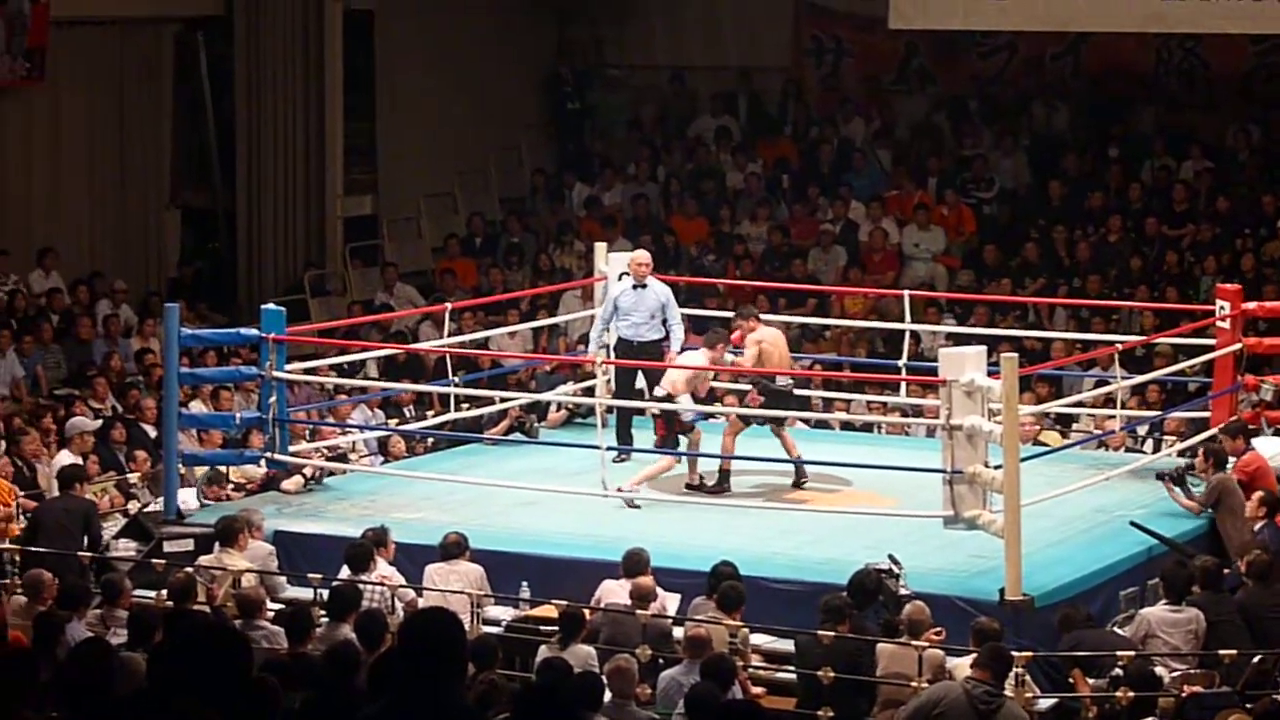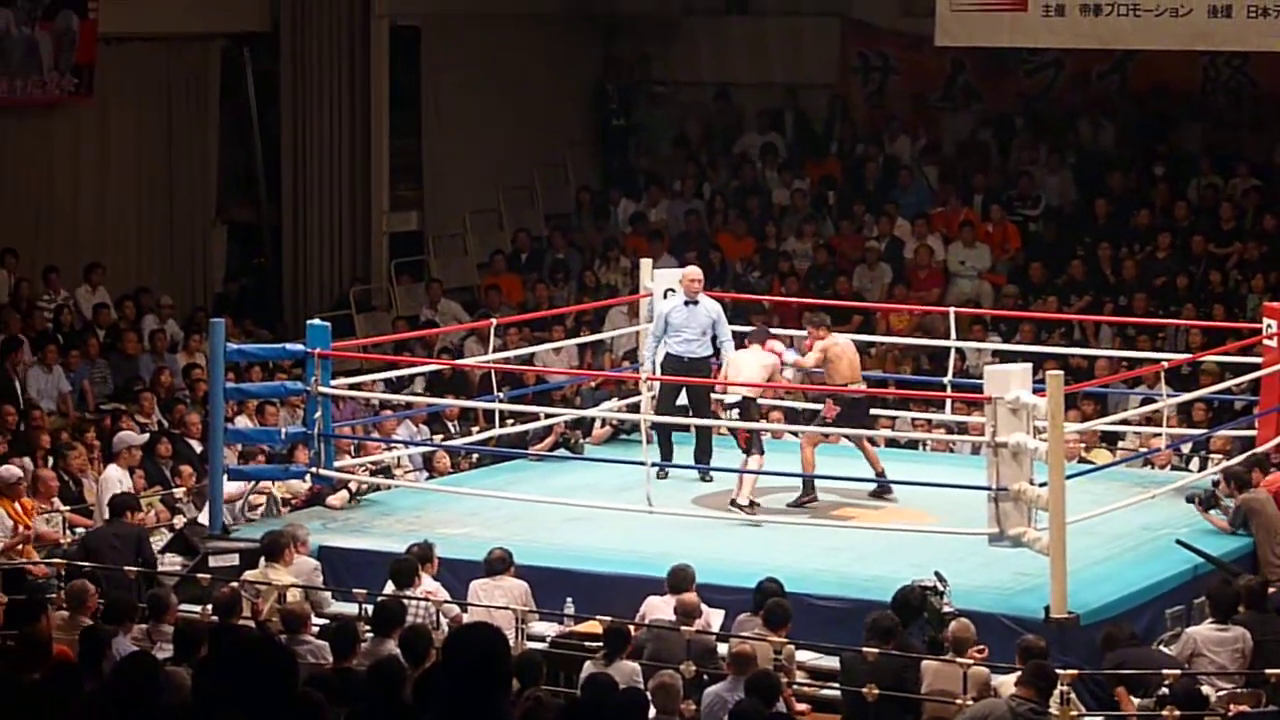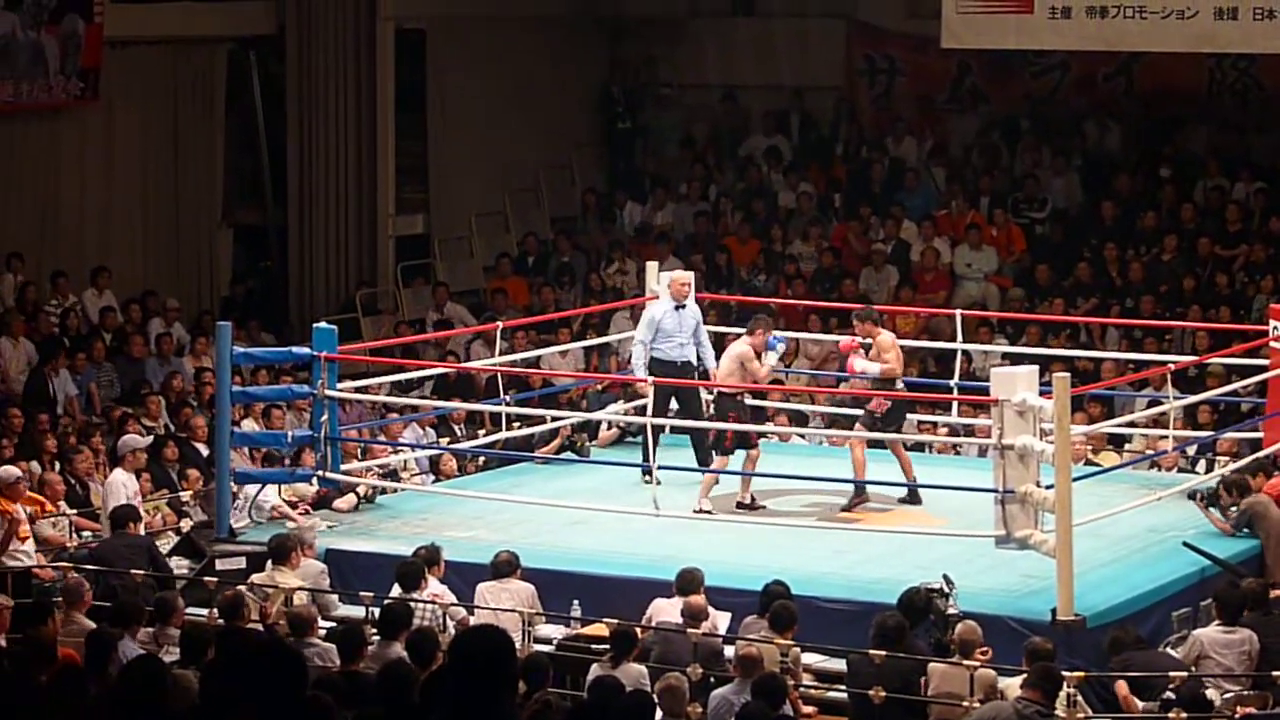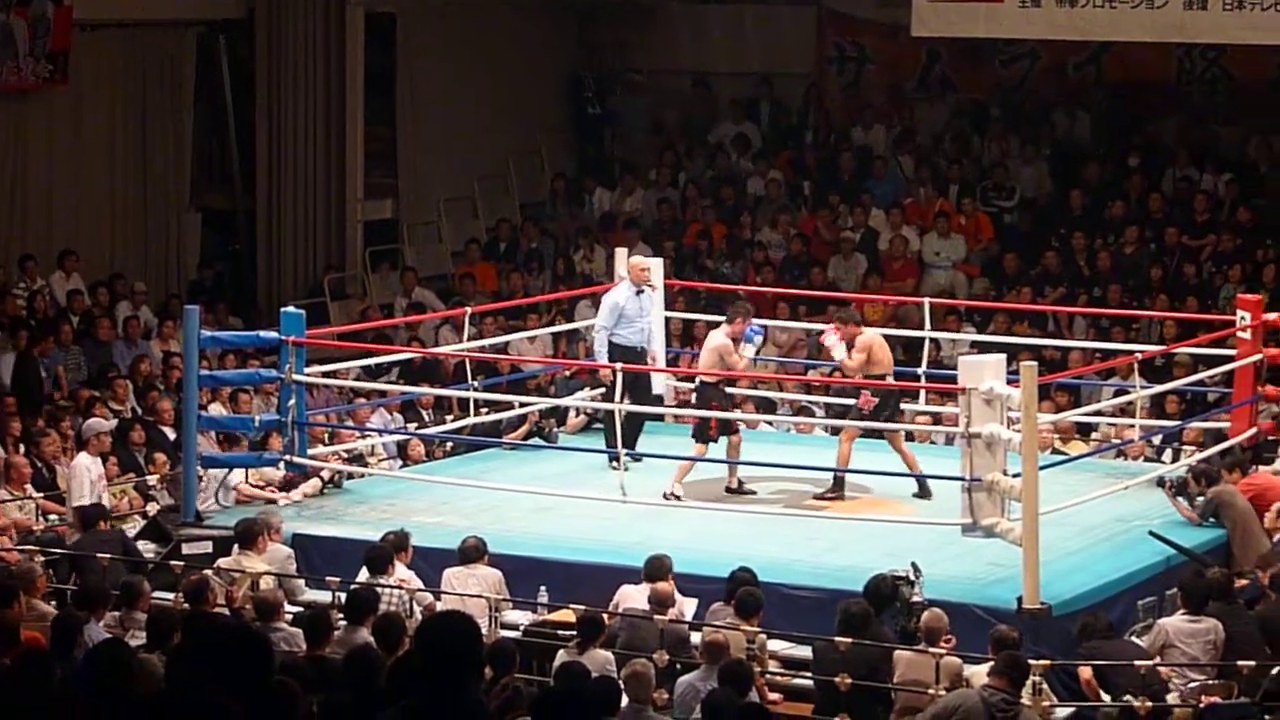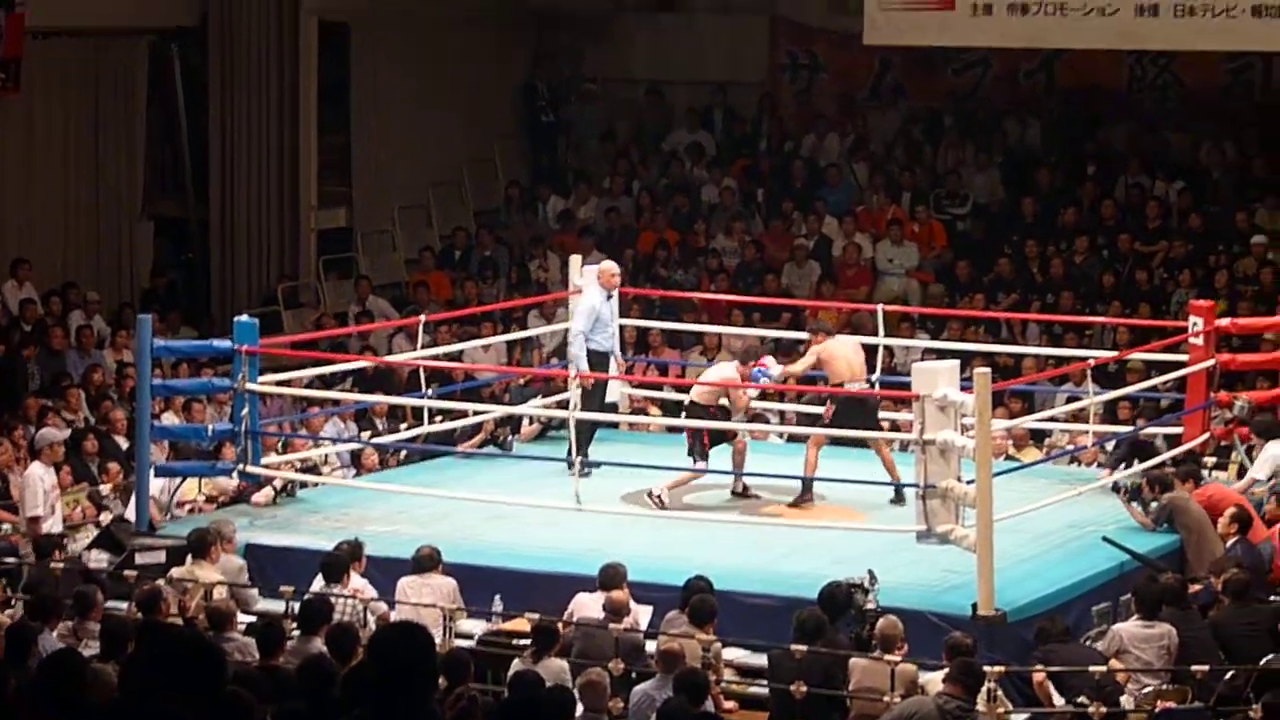
dt=0.5s
person 1, frame 1
left shoulder: (663, 291)
right shoulder: (617, 291)
left elbow: (675, 323)
right elbow: (602, 321)
left wrist: (674, 349)
right wrist: (593, 348)
left hip: (652, 348)
right hip: (625, 347)
right knee: (623, 397)
right ankle: (624, 448)
person 1, frame 2
left shoulder: (713, 308)
right shoulder: (668, 307)
left elbow: (725, 340)
right elbow: (654, 337)
right wrist: (647, 366)
left hip: (700, 365)
right hip: (672, 363)
left knee: (703, 416)
right knee: (663, 412)
left ankle: (703, 466)
right ankle: (665, 461)
person 1, frame 3
left shoulder: (694, 310)
right shoulder: (655, 311)
left elbow: (702, 340)
right elbow: (640, 343)
left wrist: (711, 365)
right wrist: (641, 375)
left hip: (686, 369)
right hip: (661, 369)
left knee: (696, 418)
right knee: (655, 420)
left ankle: (706, 467)
right ankle: (648, 470)
person 1, frame 4
left shoulder: (647, 294)
right shoulder: (616, 297)
right elbow: (601, 330)
left wrist: (650, 348)
right wrist: (603, 363)
left hip: (640, 354)
right hip: (620, 354)
left knee: (644, 403)
left ankle: (627, 446)
right ankle: (615, 455)
person 1, frame 5
left shoulder: (609, 299)
right shoulder: (590, 301)
right elbow: (577, 335)
left wrist: (617, 355)
right wrist: (582, 368)
left hip: (602, 358)
right hip: (591, 359)
left knee: (591, 407)
right knee: (592, 408)
left ankle: (576, 455)
right ankle: (578, 458)
person 2, frame 1
left shoulder: (754, 337)
right shoulder: (778, 334)
left elbow: (747, 365)
right wrist: (742, 343)
left hip: (766, 390)
right hip: (785, 390)
left knee: (730, 432)
right knee: (780, 431)
left ankle: (723, 481)
right ankle: (800, 470)
person 2, frame 2
left shoulder: (824, 344)
right shoulder: (846, 343)
left elbow: (807, 364)
left wrist: (785, 354)
left hip: (841, 400)
right hip: (858, 398)
left knee: (807, 442)
right knee: (861, 442)
left ankle: (809, 491)
right ankle: (883, 485)
person 2, frame 3
left shoulder: (883, 339)
right shoulder: (883, 338)
left elbow: (894, 368)
right elbow: (875, 364)
left wrist: (862, 366)
right wrist: (855, 355)
left hip: (886, 396)
right hip: (895, 395)
left knee: (856, 442)
right knee: (895, 446)
left ankle: (860, 493)
right ankle: (913, 493)
person 2, frame 4
left shoulder: (863, 340)
right shoulder: (869, 335)
left elbow: (851, 370)
right elbow: (855, 363)
left wrist: (834, 346)
right wrist: (838, 343)
left hip: (876, 390)
right hip: (889, 390)
left knee: (846, 437)
right knee: (896, 440)
left ankle: (837, 488)
right ankle: (923, 485)
person 2, frame 5
left shoulder: (819, 349)
right shoulder: (853, 342)
left elbow: (797, 370)
left wrist: (774, 369)
left hip: (842, 399)
right hip: (865, 396)
left knee: (814, 444)
right knee: (880, 446)
left ankle: (806, 492)
right ankle: (898, 491)
person 3, frame 1
left shoulder: (690, 354)
right shoulder: (701, 362)
left elbow: (701, 392)
right elbow: (678, 387)
right wrist: (687, 408)
left hip: (670, 403)
right hip: (666, 404)
left knee: (695, 436)
right knee: (670, 460)
left ankle: (694, 480)
right ankle: (628, 487)
person 3, frame 2
left shoulder: (734, 356)
right shoulder: (771, 359)
left elbow: (720, 387)
left hip: (732, 408)
right hip: (745, 408)
left knee: (751, 453)
right knee: (756, 457)
left ankle: (738, 496)
right ankle: (742, 500)
person 3, frame 3
left shoulder: (741, 347)
right shoulder: (743, 350)
left elbow: (751, 377)
right elbow: (762, 378)
left wrist: (765, 353)
right wrist: (774, 354)
left hip: (737, 403)
right hip: (726, 405)
left knee: (753, 452)
right knee: (722, 460)
left ankle: (744, 499)
right ankle: (701, 504)
person 3, frame 4
left shoulder: (718, 334)
right shoulder: (723, 342)
left elbow: (730, 363)
right elbow: (739, 368)
left wrist: (742, 343)
right wrist: (751, 347)
left hip: (717, 391)
right hip: (708, 394)
left knee: (735, 438)
right knee: (701, 448)
left ankle: (733, 483)
right ankle: (673, 488)
person 3, frame 5
left shoulder: (728, 367)
right shoulder: (732, 376)
left elbow: (732, 401)
right elbow: (740, 407)
left hip: (709, 410)
right hip: (697, 413)
left knee: (740, 442)
right knee: (700, 467)
left ankle: (738, 487)
right ankle: (658, 491)
